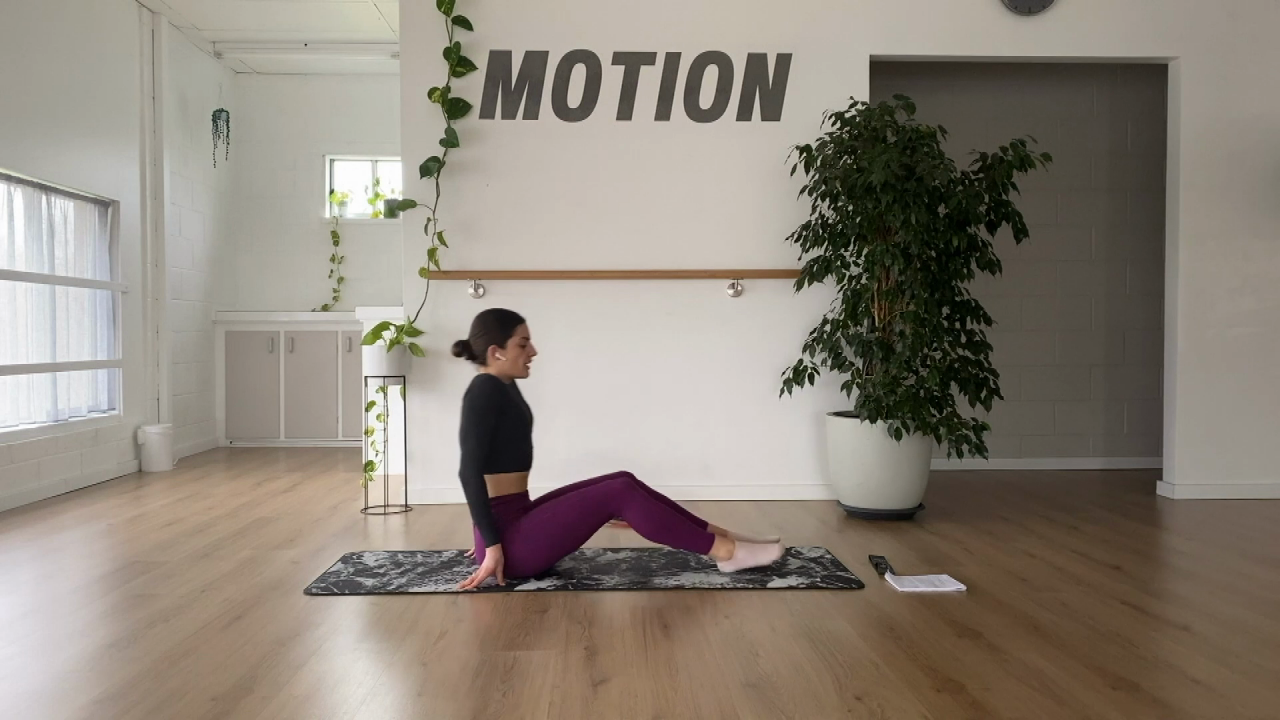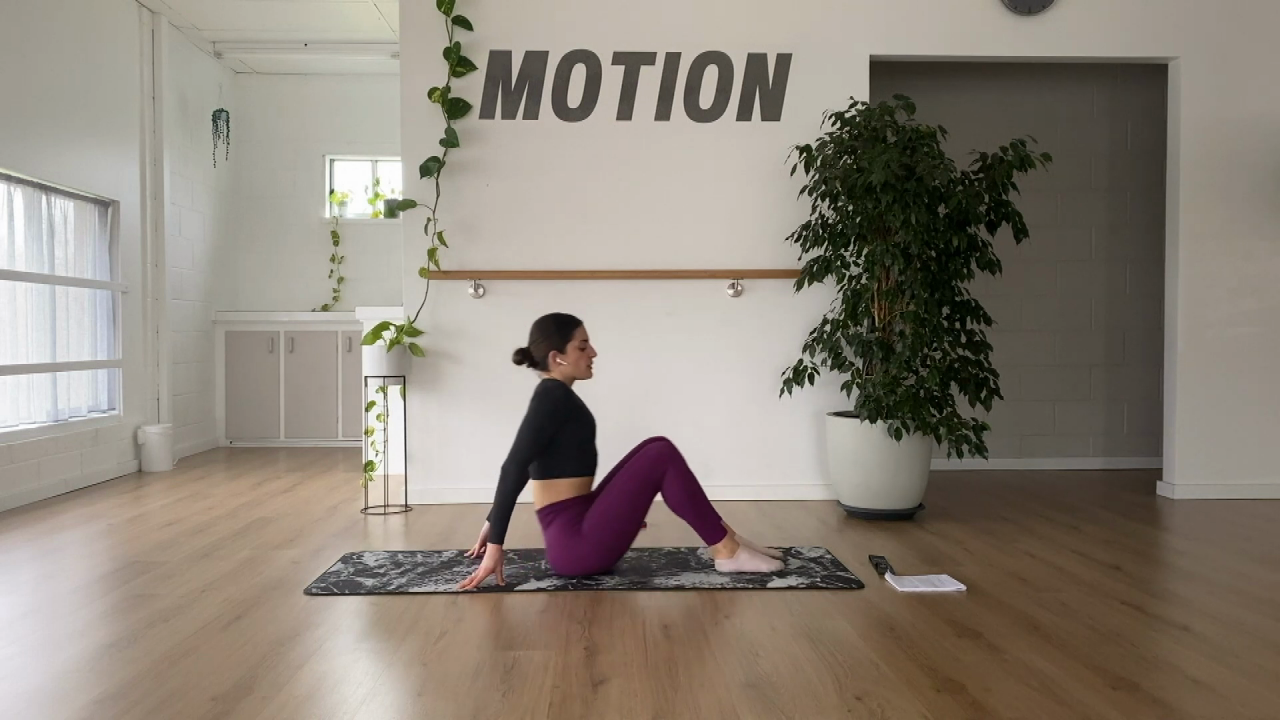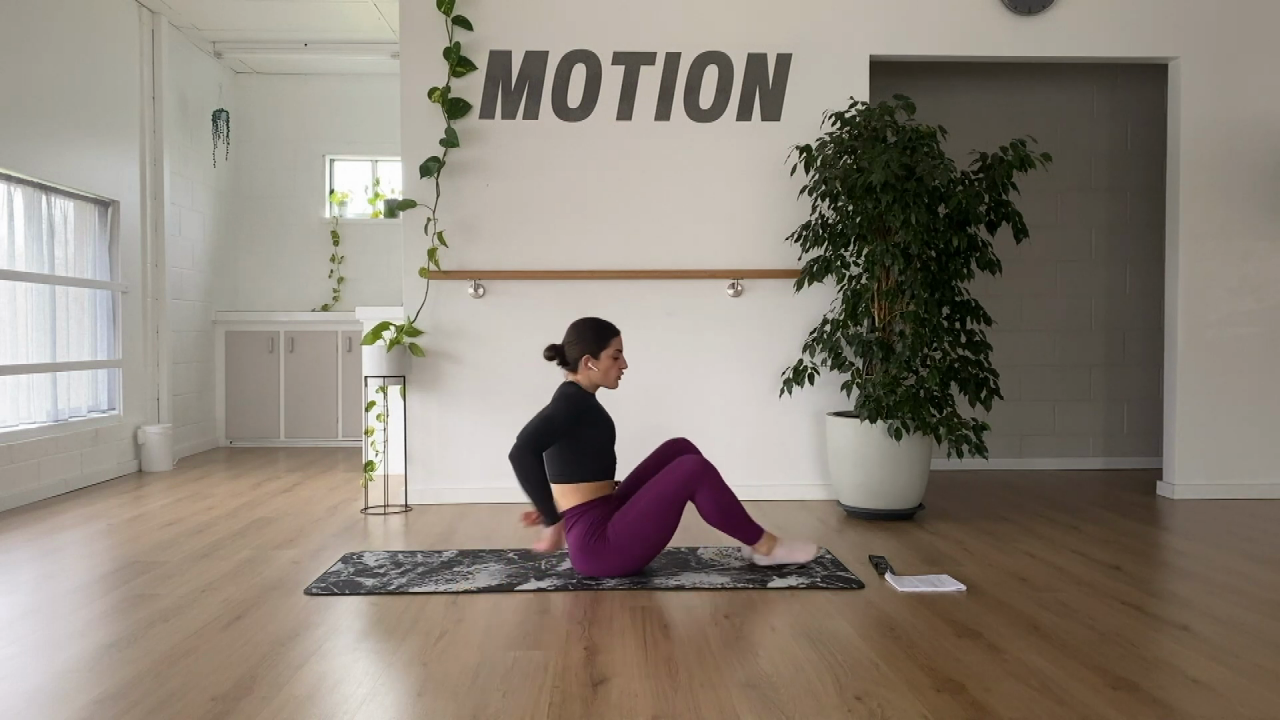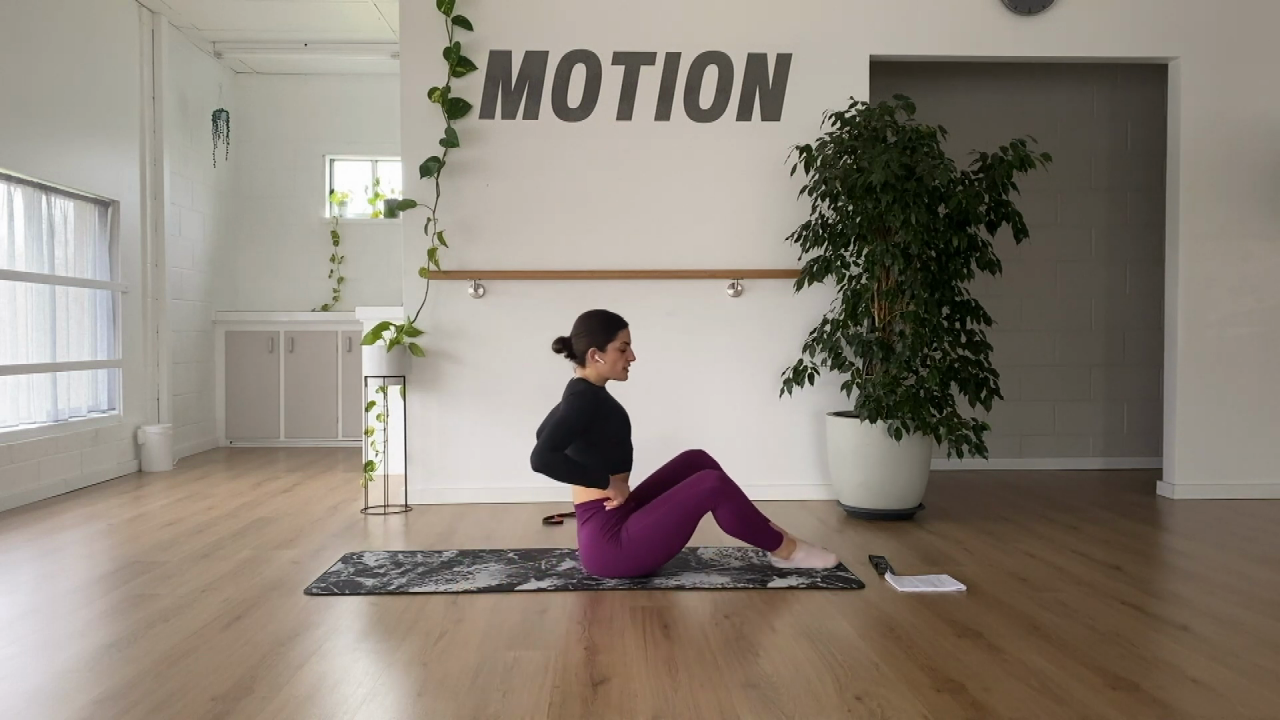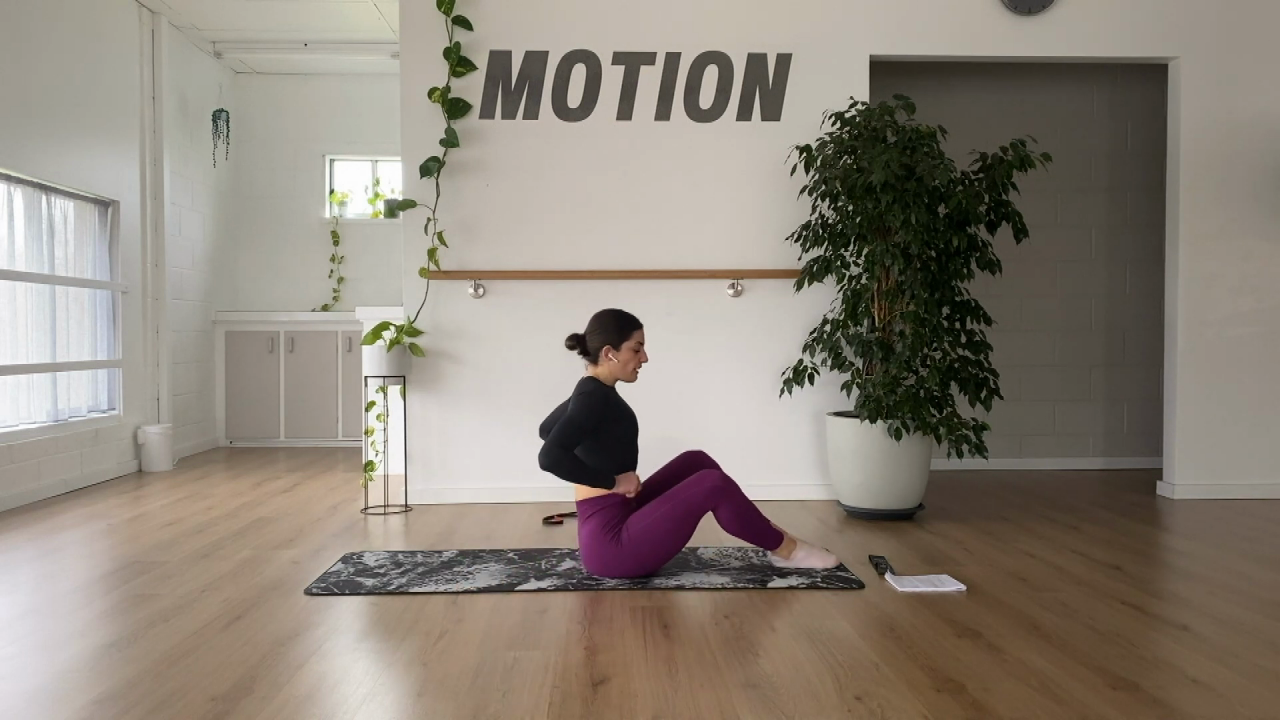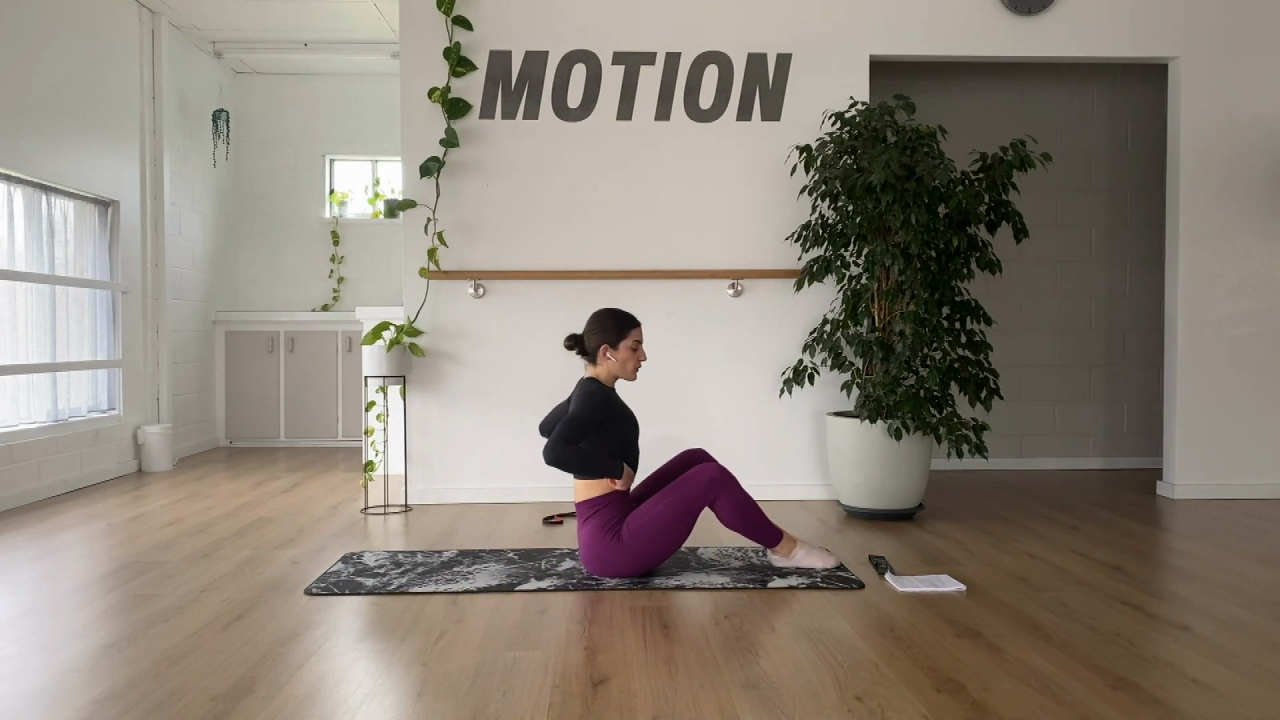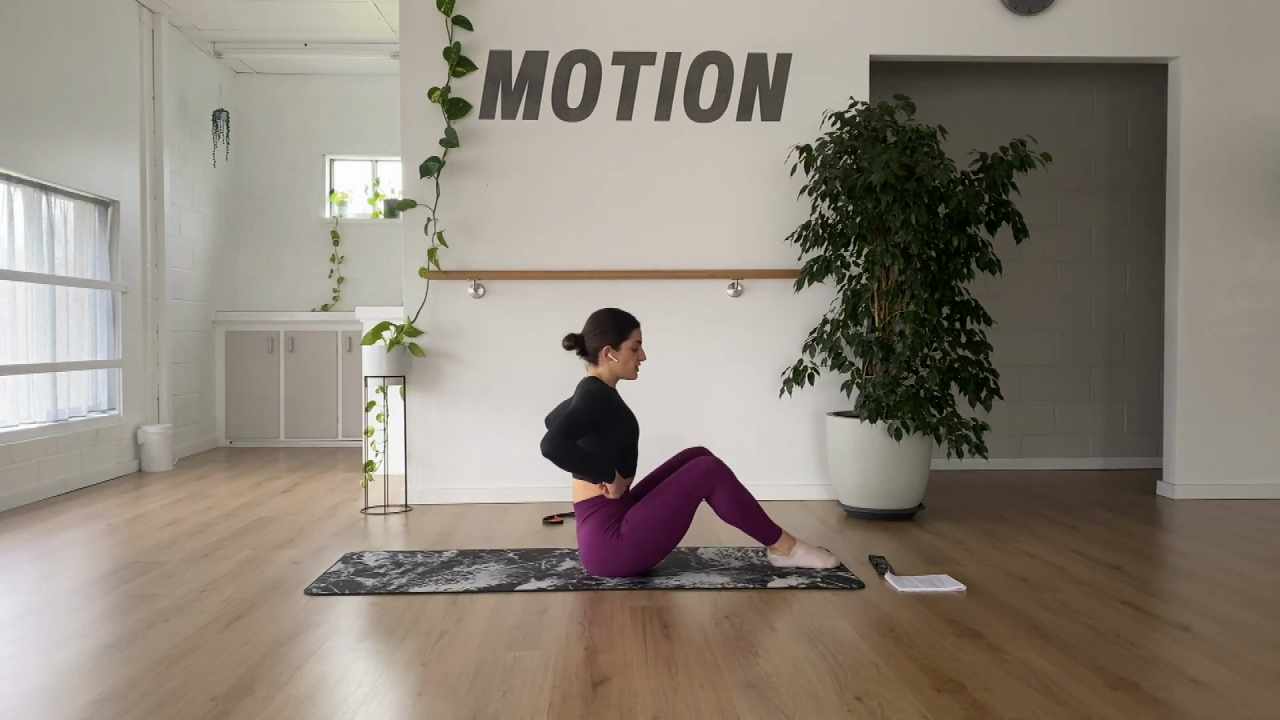
dt=0.4s
person 1, frame 1
left shoulder: (503, 388)
right shoulder: (485, 392)
right elbow: (471, 470)
right wrist: (492, 545)
left hip: (518, 521)
right hip: (511, 542)
left knee: (623, 483)
right knee: (619, 493)
left ankle: (719, 536)
right ankle: (723, 551)
person 1, frame 2
left shoulder: (557, 394)
right shoulder: (553, 398)
left elbow: (518, 467)
right elbow: (515, 466)
left wrist: (492, 523)
right wrist: (496, 545)
left hip: (588, 531)
right hip: (578, 545)
left knee: (655, 449)
right knee: (661, 453)
left ankle: (726, 541)
right ankle: (727, 550)
person 1, frame 3
left shoulder: (574, 396)
right shoulder: (572, 401)
left elbow: (530, 444)
right elbow: (520, 453)
left wrist: (547, 507)
right wrist: (553, 521)
left hip: (602, 524)
right hip: (598, 544)
left knee: (679, 448)
right knee: (692, 469)
left ankle: (756, 536)
right ankle: (765, 546)
person 1, frame 4
left shoulder: (585, 393)
right shoulder: (584, 399)
left elbow: (544, 433)
right elbow: (542, 458)
right wrist: (606, 482)
left hip: (618, 522)
right hip: (609, 544)
left knee: (696, 462)
right knee: (712, 485)
left ankle: (770, 533)
right ankle: (784, 549)
person 1, frame 5
left shoulder: (592, 391)
right shoulder: (594, 397)
left elbow: (547, 430)
right elbow: (550, 457)
right wrist: (613, 479)
left hip: (618, 521)
right hip: (610, 544)
left knee: (695, 462)
right knee: (713, 484)
left ankle: (770, 534)
right ankle: (784, 549)
person 1, frame 6
left shoulder: (591, 391)
right shoulder: (596, 397)
left elbow: (547, 427)
right elbow: (555, 452)
right wrist: (616, 470)
left hip: (614, 522)
right hip: (610, 544)
left knee: (696, 460)
right knee: (711, 476)
left ankle: (771, 535)
right ankle: (784, 548)
person 1, frame 7
left shoulder: (592, 390)
right shoulder: (597, 395)
left elbow: (552, 421)
right elbow: (552, 445)
right wrist: (608, 477)
left hip: (612, 522)
right hip: (610, 544)
left knee: (697, 457)
right knee: (709, 470)
left ankle: (773, 538)
right ankle: (783, 547)
